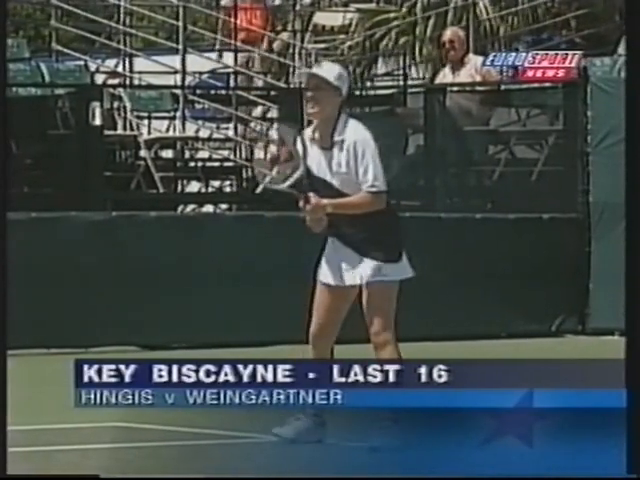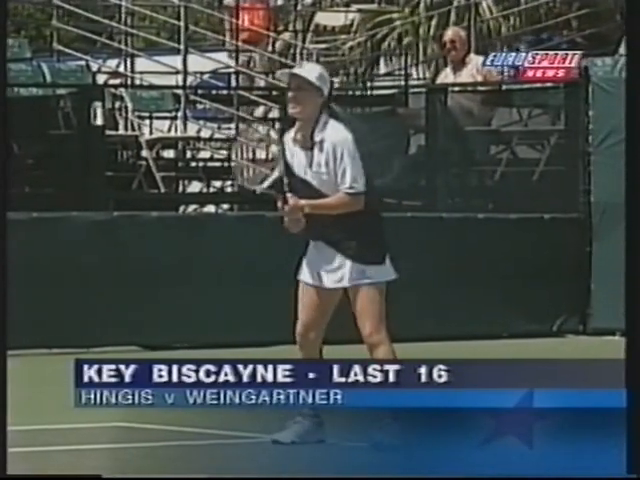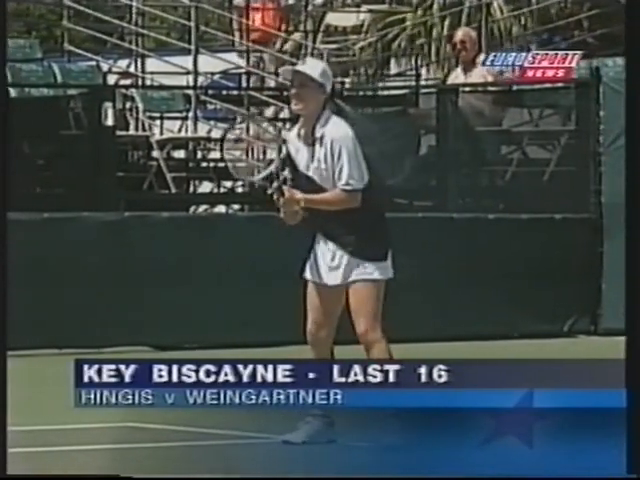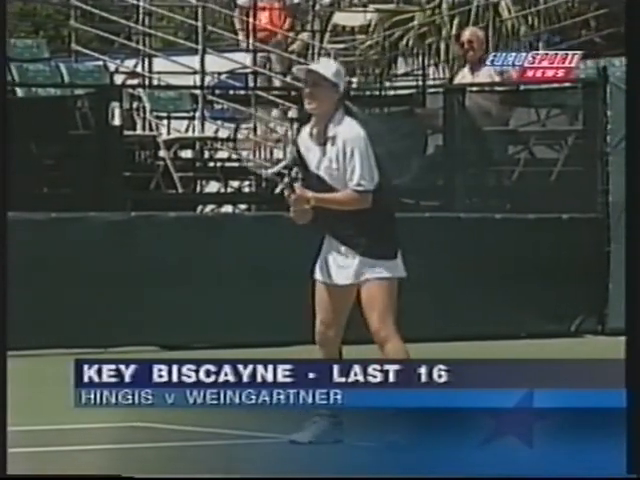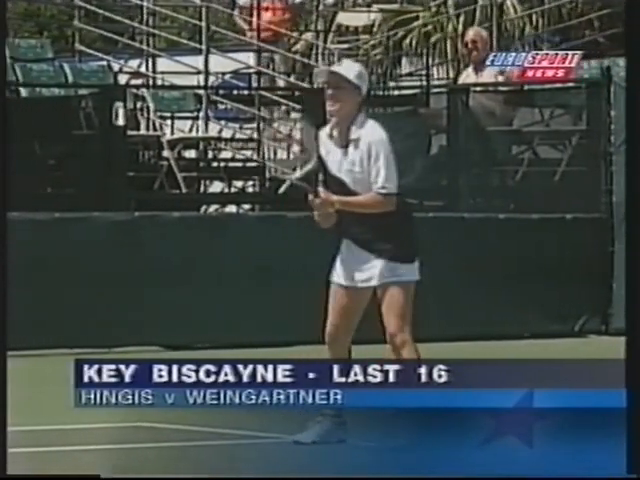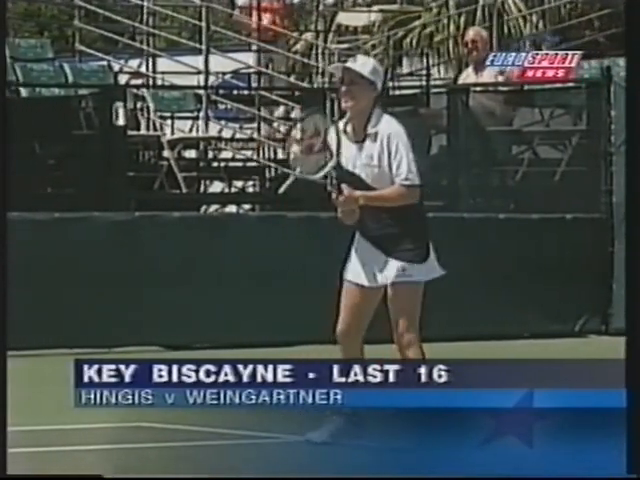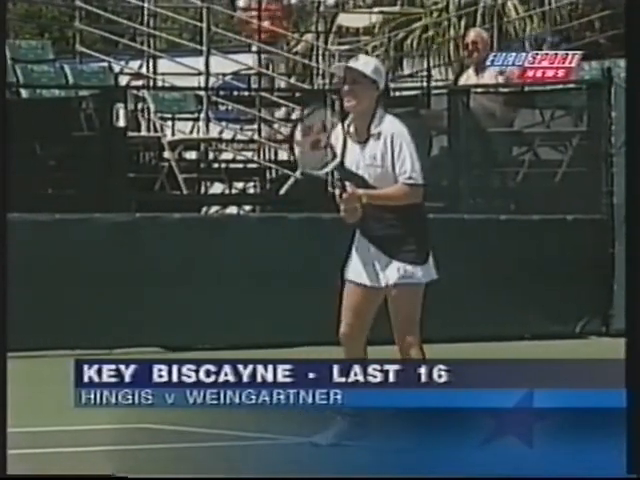
dt=0.2s
person 1, frame 1
left shoulder: (358, 137)
right shoulder: (306, 139)
left elbow: (377, 197)
left wrist: (328, 206)
right wrist: (313, 213)
left hip: (376, 246)
right hip: (339, 246)
left knee: (381, 335)
right knee: (319, 334)
right ankle: (314, 415)
person 1, frame 2
left shoulder: (338, 138)
right shoulder: (288, 141)
left elbow: (355, 199)
left wrist: (306, 207)
right wrist: (293, 214)
left hip: (359, 247)
right hip: (321, 248)
left knee: (373, 335)
right knee: (305, 335)
right ankle: (312, 417)
person 1, frame 3
left shoulder: (339, 134)
right shoulder: (293, 137)
left elbow: (352, 196)
left wrist: (302, 200)
right wrist: (293, 208)
left hip: (362, 243)
right hip: (326, 244)
left knee: (368, 331)
right knee: (317, 335)
right ankle: (323, 417)
person 1, frame 4
left shoulder: (351, 134)
right shoulder: (304, 136)
left elbow: (362, 197)
left wrist: (312, 199)
right wrist: (302, 206)
left hip: (372, 243)
right hip: (336, 245)
left knee: (382, 329)
right knee: (325, 335)
right ankle: (330, 417)
person 1, frame 5
left shoulder: (374, 137)
right shoulder: (323, 137)
left elbow: (387, 199)
left wrist: (337, 203)
right wrist: (324, 210)
left hip: (390, 247)
right hip: (353, 248)
left knee: (398, 334)
right knee: (335, 336)
right ankle: (335, 417)
person 1, frame 6
left shoulder: (390, 132)
right shoulder: (337, 133)
left elbow: (410, 191)
left wrist: (360, 198)
right wrist: (344, 207)
left hip: (403, 245)
right hip: (365, 246)
left knee: (406, 337)
right knee: (345, 334)
right ankle: (348, 414)
person 1, frame 7
left shoulder: (394, 131)
right shoulder: (339, 134)
left elbow: (414, 190)
left wrist: (364, 197)
right wrist: (347, 206)
left hip: (404, 245)
right hip: (366, 244)
left knee: (406, 339)
right knee: (349, 335)
right ankle: (354, 415)
